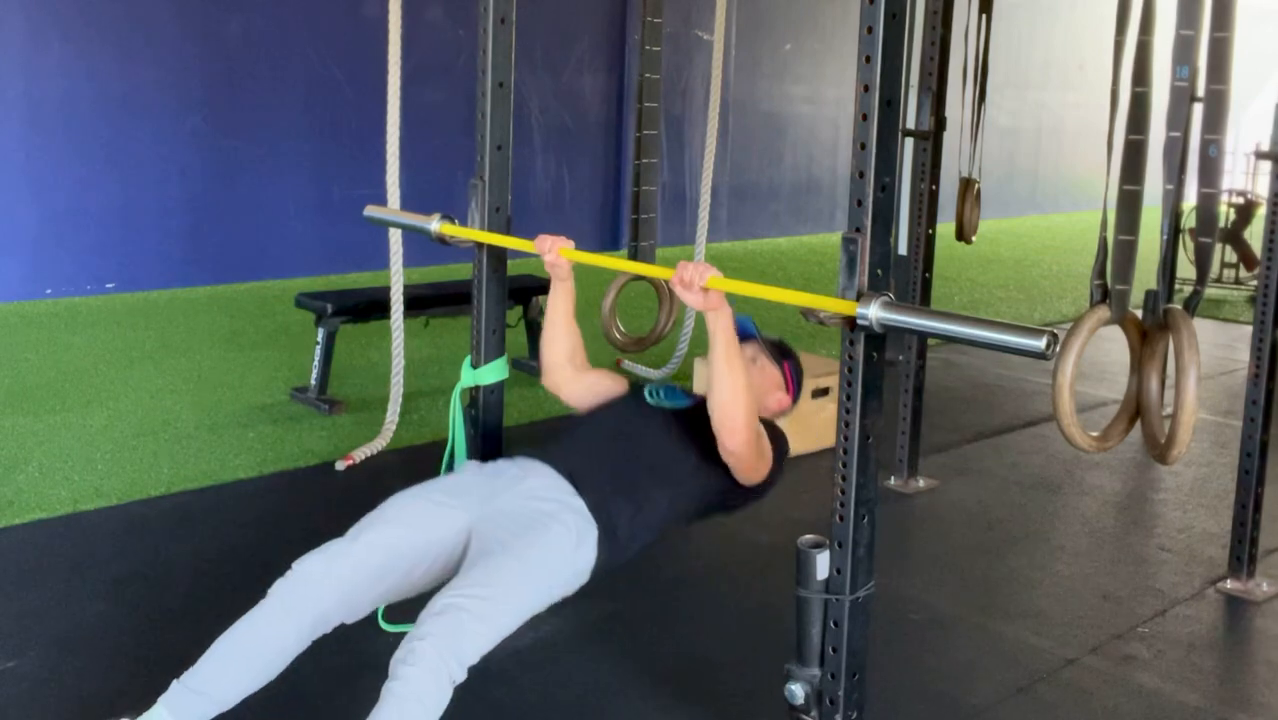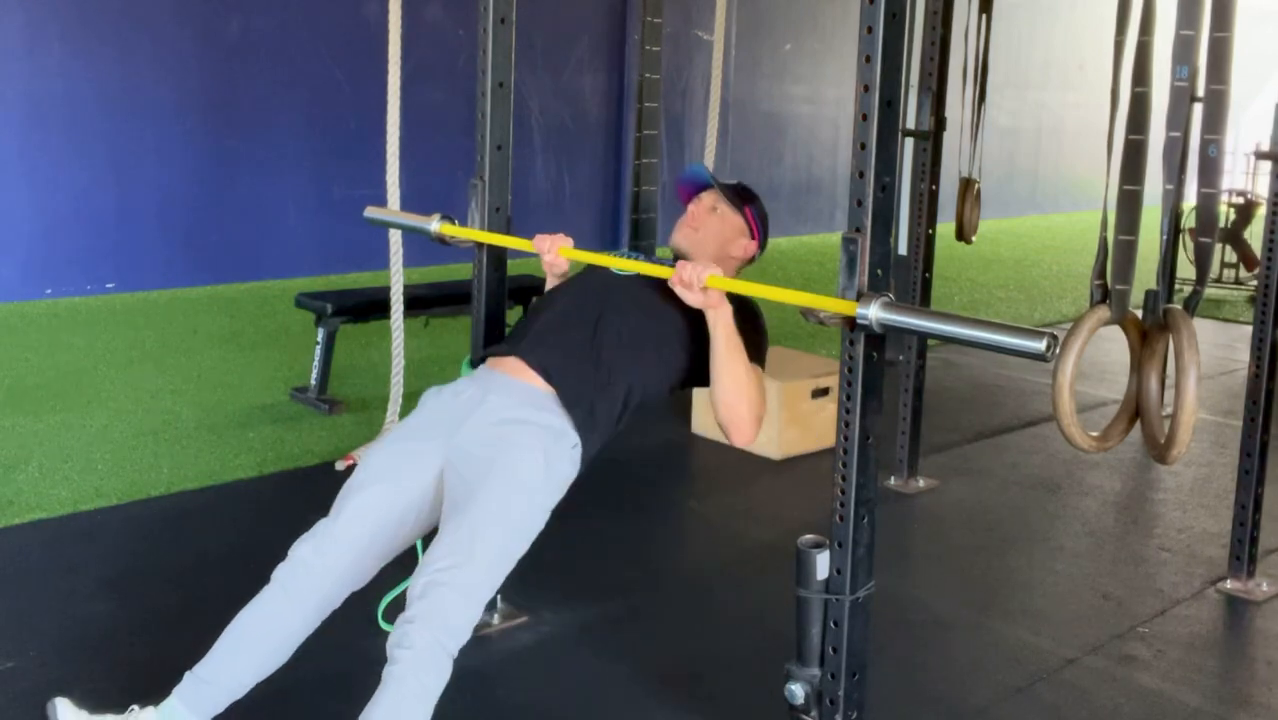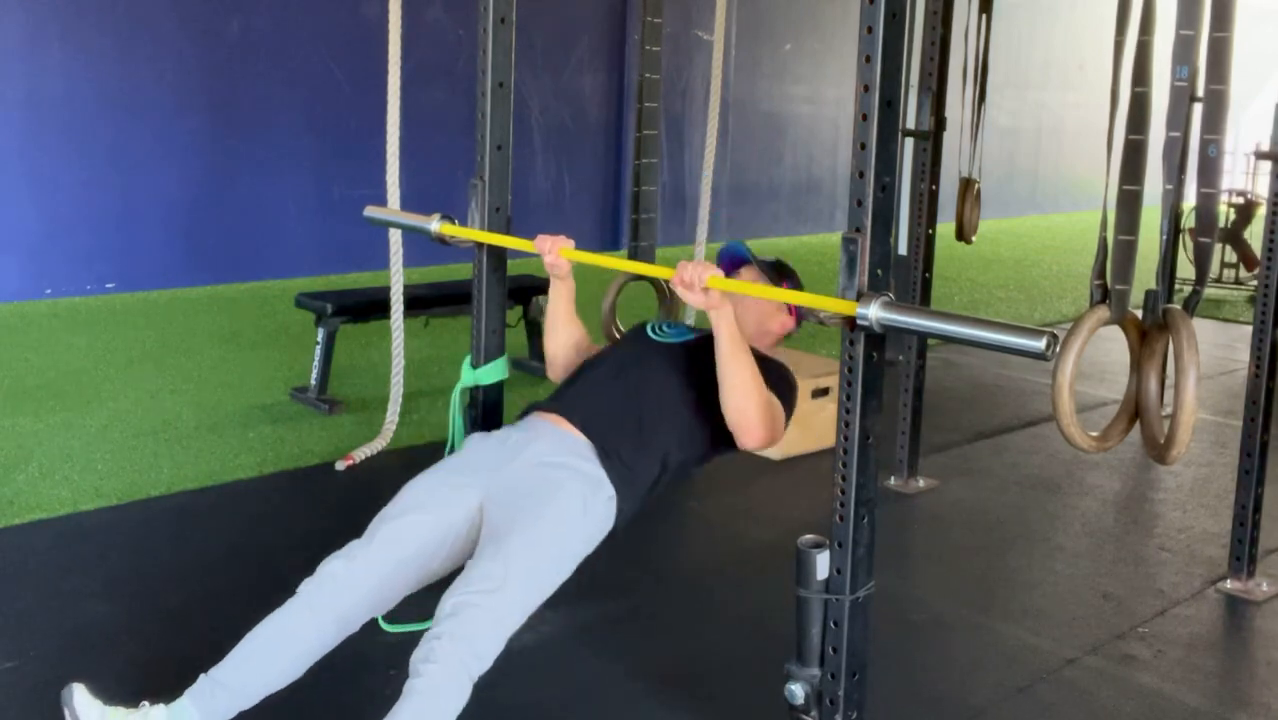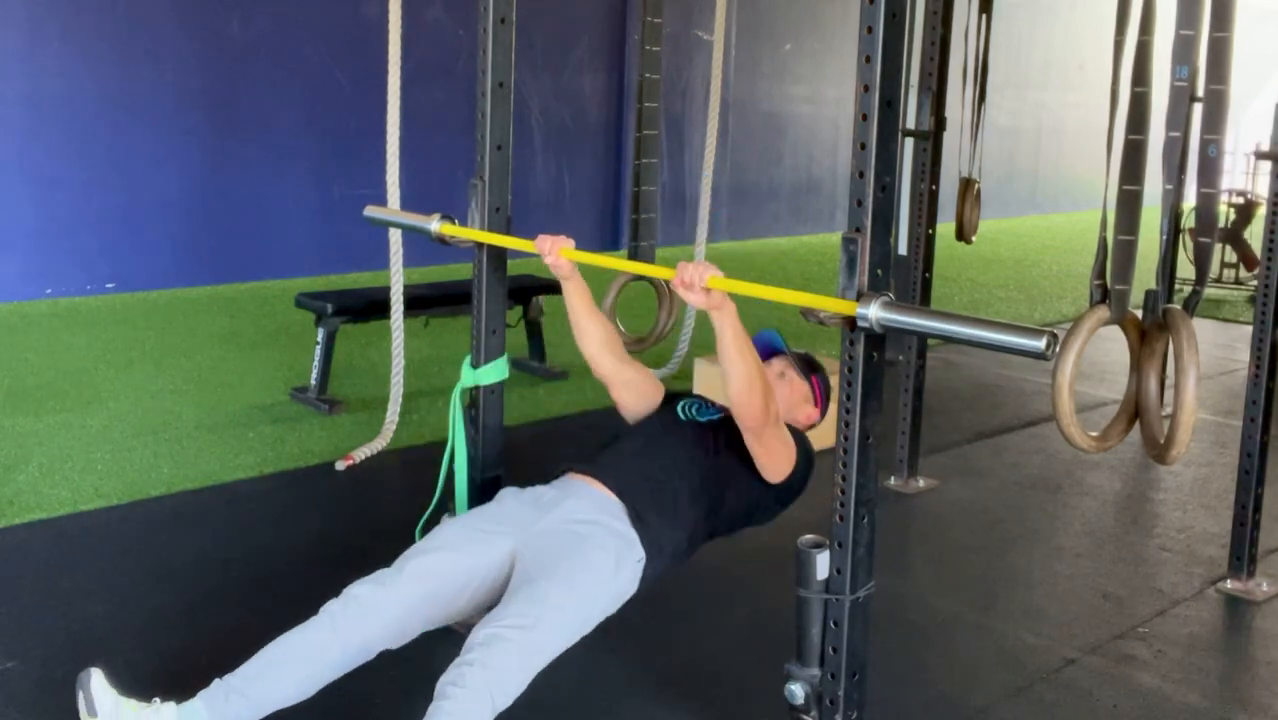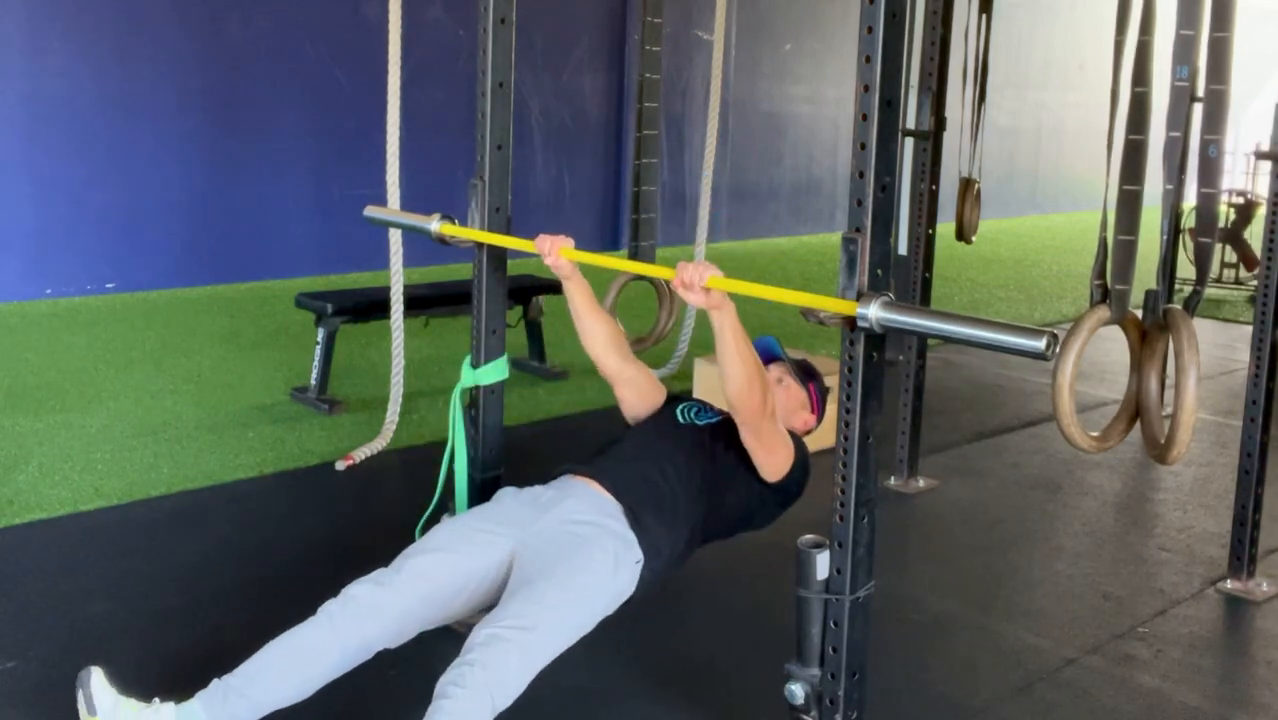
dt=0.4s
person 1, frame 1
left shoulder: (756, 456)
right shoulder: (659, 400)
left elbow: (735, 434)
right elbow: (564, 376)
left wrist: (718, 313)
right wrist: (562, 277)
left hip: (567, 526)
right hip: (497, 480)
left knee: (434, 648)
right knee: (316, 582)
person 1, frame 2
left shoulder: (727, 317)
right shoulder: (627, 267)
left elbow: (740, 427)
left wrist: (716, 307)
right wrist: (558, 276)
left hip: (537, 434)
right hip: (459, 401)
left knee: (433, 620)
right knee: (319, 563)
person 1, frame 3
left shoulder: (766, 373)
right shoulder: (666, 334)
left elbow: (752, 431)
right elbow: (564, 370)
left wrist: (721, 311)
right wrist: (562, 280)
left hip: (577, 480)
right hip: (501, 449)
left knee: (459, 637)
right knee: (347, 581)
person 1, frame 4
left shoulder: (780, 461)
right shoulder: (683, 411)
left elbow: (754, 412)
right elbow: (609, 359)
left wrist: (721, 310)
right wrist: (567, 273)
left hip: (606, 540)
right hip: (532, 504)
right knee: (374, 604)
person 1, frame 5
left shoulder: (777, 465)
right shoulder: (685, 415)
left elbow: (752, 410)
right elbow: (615, 359)
left wrist: (720, 309)
right wrist: (567, 271)
left hip: (605, 542)
right hip: (531, 506)
right knee: (373, 604)
